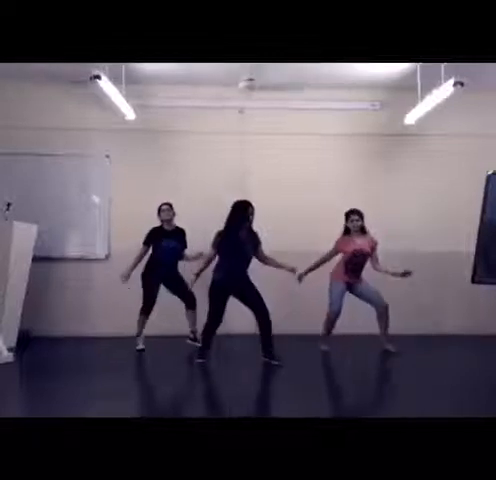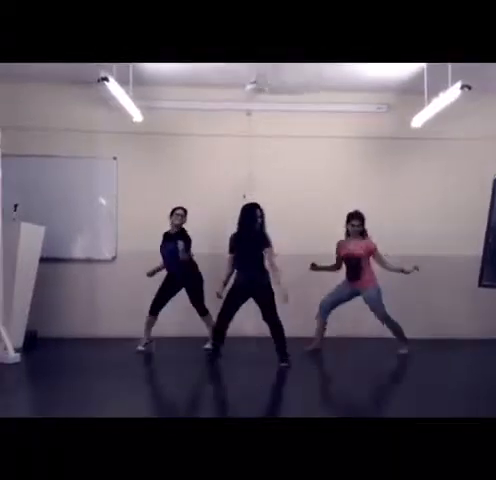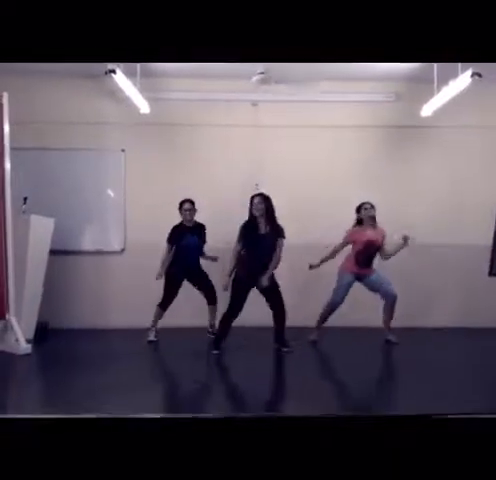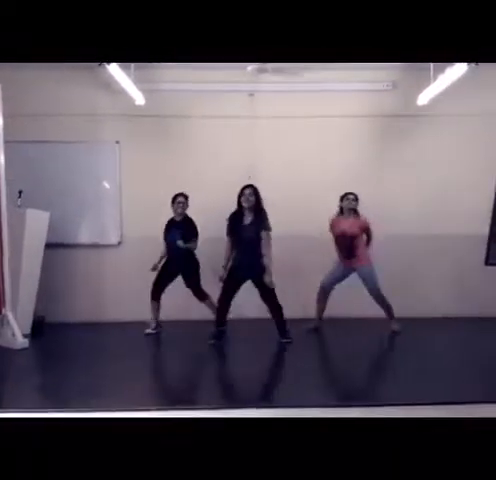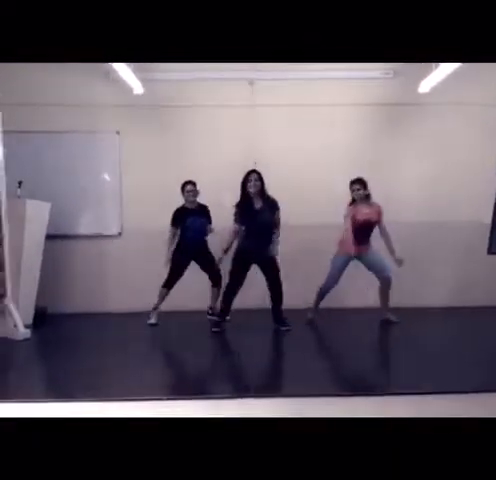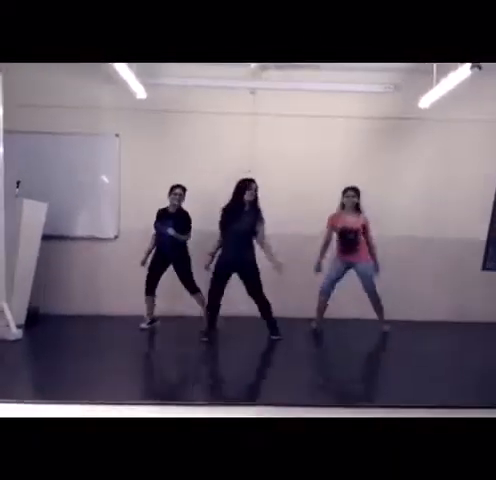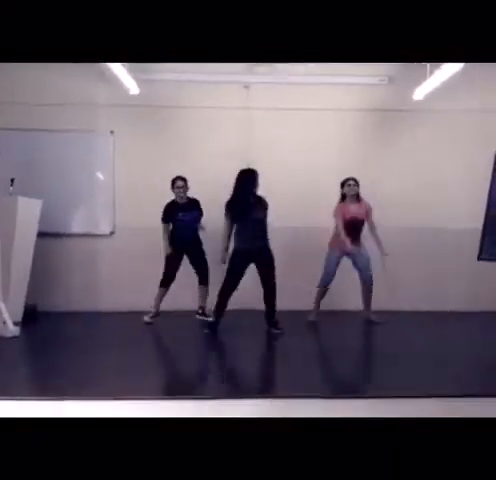
dt=0.7s
person 1, frame 1
left shoulder: (252, 236)
right shoulder: (223, 236)
left elbow: (263, 258)
right elbow: (210, 257)
left wrist: (285, 266)
right wrist: (196, 275)
left hip: (242, 281)
right hip: (220, 283)
left knee: (263, 313)
right knee: (215, 318)
left ankle: (268, 352)
right ankle: (203, 349)
person 1, frame 2
left shoulder: (263, 238)
right shoulder: (236, 238)
left elbow: (272, 263)
right elbow: (231, 264)
left wrist: (281, 286)
right wrist: (223, 286)
left hip: (261, 284)
right hip: (241, 284)
left knee: (271, 319)
right knee: (223, 317)
left ankle: (283, 354)
right ankle: (215, 349)
person 1, frame 3
left shoulder: (277, 230)
right shoulder: (247, 227)
left elbow: (277, 256)
right elbow: (237, 252)
left wrist: (267, 275)
right wrist: (229, 275)
left hip: (265, 274)
right hip: (243, 274)
left knee: (279, 307)
right knee: (233, 309)
left ankle: (279, 340)
right ankle: (218, 340)
person 1, frame 4
left shoulder: (261, 219)
right shoulder: (234, 218)
left elbow: (266, 247)
right elbow: (230, 245)
left wrist: (269, 272)
right wrist: (224, 267)
left hip: (257, 265)
right hip: (238, 265)
left knee: (270, 299)
right knee: (224, 298)
left ankle: (283, 331)
right ankle: (219, 330)
person 1, frame 5
left shoulder: (271, 204)
right shoulder: (242, 206)
left elbow: (276, 227)
right elbow: (236, 231)
left wrist: (275, 244)
right wrist: (224, 252)
left hip: (264, 251)
right hip: (244, 251)
left knee: (275, 284)
right knee: (233, 285)
left ankle: (279, 319)
right ankle: (220, 319)
person 1, frame 6
left shoulder: (255, 213)
right shoulder: (228, 210)
left elbow: (261, 239)
right elbow: (222, 236)
left wrist: (272, 258)
right wrist: (211, 255)
left hip: (247, 260)
right hip: (226, 259)
left knee: (257, 294)
right knee: (214, 292)
left ankle: (272, 325)
right ankle: (210, 327)
person 1, frame 7
left shoulder: (261, 203)
right shoulder: (233, 204)
left elbow: (263, 226)
right elbow: (228, 228)
right wrist: (224, 251)
left hip: (262, 249)
right hip: (241, 250)
left knee: (269, 285)
right knee: (229, 285)
left ankle: (271, 321)
right ankle: (216, 319)
person 2, frame 1
left shoulder: (180, 233)
right shoulder: (155, 232)
left elbow: (181, 255)
right elbow: (143, 252)
left wrist: (195, 257)
right wrist: (129, 270)
left hip: (171, 274)
right hip: (152, 274)
left knee: (190, 299)
right knee: (148, 305)
left ankle: (193, 335)
right ankle: (139, 337)
person 2, frame 2
left shoulder: (184, 236)
right shoulder: (166, 236)
left elbow: (184, 258)
left wrist: (183, 252)
right wrist: (155, 270)
left hip: (190, 276)
right hip: (173, 277)
left knee: (200, 307)
right knee: (155, 306)
right ankle: (146, 339)
person 2, frame 3
left shoulder: (201, 228)
right shoulder: (177, 230)
right elbow: (168, 250)
left wrist: (209, 257)
right wrist: (162, 268)
left hip: (195, 269)
right hip: (176, 269)
left knee: (211, 294)
right knee: (167, 300)
left ankle: (211, 328)
right ankle: (153, 328)
person 2, frame 4
left shoulder: (189, 223)
right shoulder: (170, 223)
left elbow: (194, 245)
left wrist: (184, 245)
right wrist: (158, 262)
left hip: (188, 263)
right hip: (171, 263)
left knee: (198, 292)
right knee: (156, 291)
right ankle: (155, 323)
person 2, frame 5
left shoulder: (204, 209)
right shoulder: (180, 212)
right elbow: (173, 234)
left wrist: (209, 230)
right wrist: (169, 253)
left hip: (201, 250)
right hip: (183, 251)
left knee: (217, 277)
right knee: (171, 280)
left ankle: (212, 310)
right ankle: (154, 311)
person 2, frame 6
left shoulder: (183, 216)
right shoulder: (161, 213)
left elbow: (186, 238)
right elbow: (155, 236)
left wrist: (174, 234)
right wrist: (146, 254)
left hip: (179, 255)
right hip: (161, 255)
left knee: (190, 285)
right knee: (150, 284)
right ankle: (150, 317)
person 2, frame 7
left shoulder: (195, 203)
right shoulder: (170, 207)
right elbow: (165, 229)
left wrist: (200, 226)
right wrist: (166, 246)
left hip: (194, 245)
right hip: (176, 246)
left knee: (203, 274)
right knee: (168, 277)
left ankle: (201, 310)
right ankle: (155, 310)
person 3, frame 1
left shoulder: (371, 241)
right shoulder: (343, 241)
left elbow: (376, 265)
right elbow: (326, 258)
left wrist: (395, 273)
right wrist: (306, 272)
left hip: (356, 281)
right hip: (339, 278)
left knee: (382, 305)
right knee: (334, 310)
left ankle: (385, 341)
right ankle: (324, 340)
person 3, frame 2
left shoulder: (368, 244)
right shoulder: (341, 245)
left elbow: (383, 264)
right elbow: (337, 266)
left wrist: (404, 270)
right wrist: (318, 267)
left hip: (368, 285)
right hip: (350, 285)
left knee: (383, 316)
right knee: (325, 305)
left ankle: (403, 343)
right ankle: (318, 342)
person 3, frame 3
left shoulder: (381, 232)
right shoulder: (356, 231)
left elbow: (385, 255)
right elbow: (339, 248)
left wrist: (402, 245)
right wrist: (319, 263)
left hip: (368, 272)
right hip: (349, 270)
left knee: (391, 295)
right knee: (335, 301)
left ankle: (388, 331)
right ankle: (317, 329)
person 3, frame 4
left shoulder: (361, 222)
right shoulder: (334, 222)
left elbow: (369, 238)
left hip: (362, 263)
right hip: (343, 263)
left knee: (376, 294)
right knee: (324, 287)
left ankle: (392, 319)
right ankle: (318, 321)
person 3, frame 5
left shoulder: (377, 208)
right shoulder: (351, 209)
left elbow: (384, 232)
right elbow: (347, 229)
left wrist: (394, 254)
right wrist: (349, 246)
left hip: (365, 249)
right hip: (347, 248)
left knee: (386, 277)
right knee: (330, 282)
left ankle: (386, 311)
right ankle: (314, 308)
person 3, frame 6
left shoulder: (362, 219)
right shoulder: (334, 218)
left elbow: (369, 241)
right elbow: (327, 241)
left wrist: (376, 262)
right wrist: (319, 260)
left hip: (361, 259)
right hip: (341, 259)
left knee: (371, 291)
right knee: (325, 288)
left ankle: (382, 320)
right ankle: (318, 320)
person 3, frame 7
left shoulder: (366, 207)
right shoulder: (340, 207)
left elbow: (372, 228)
right elbow: (339, 229)
left wrist: (381, 247)
right wrist: (348, 245)
left hip: (357, 247)
right hip: (339, 246)
left knee: (367, 279)
right knee: (326, 279)
left ankle: (367, 312)
right ankle: (315, 310)
